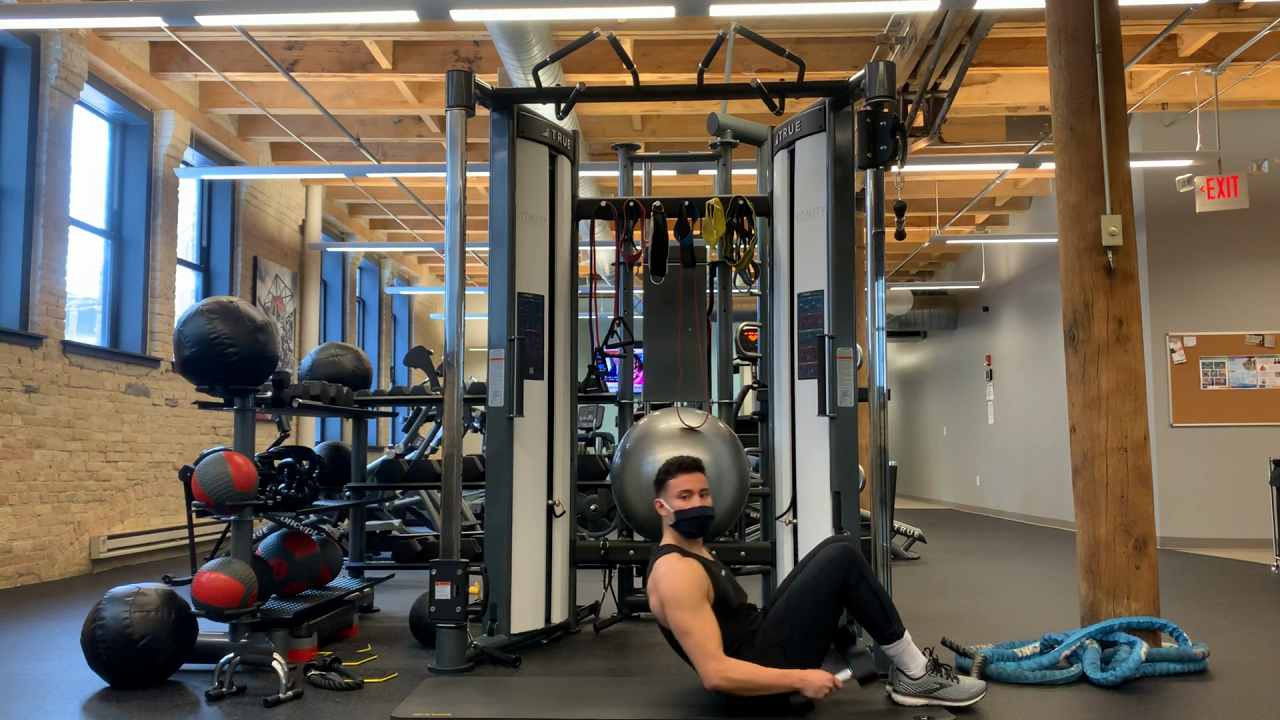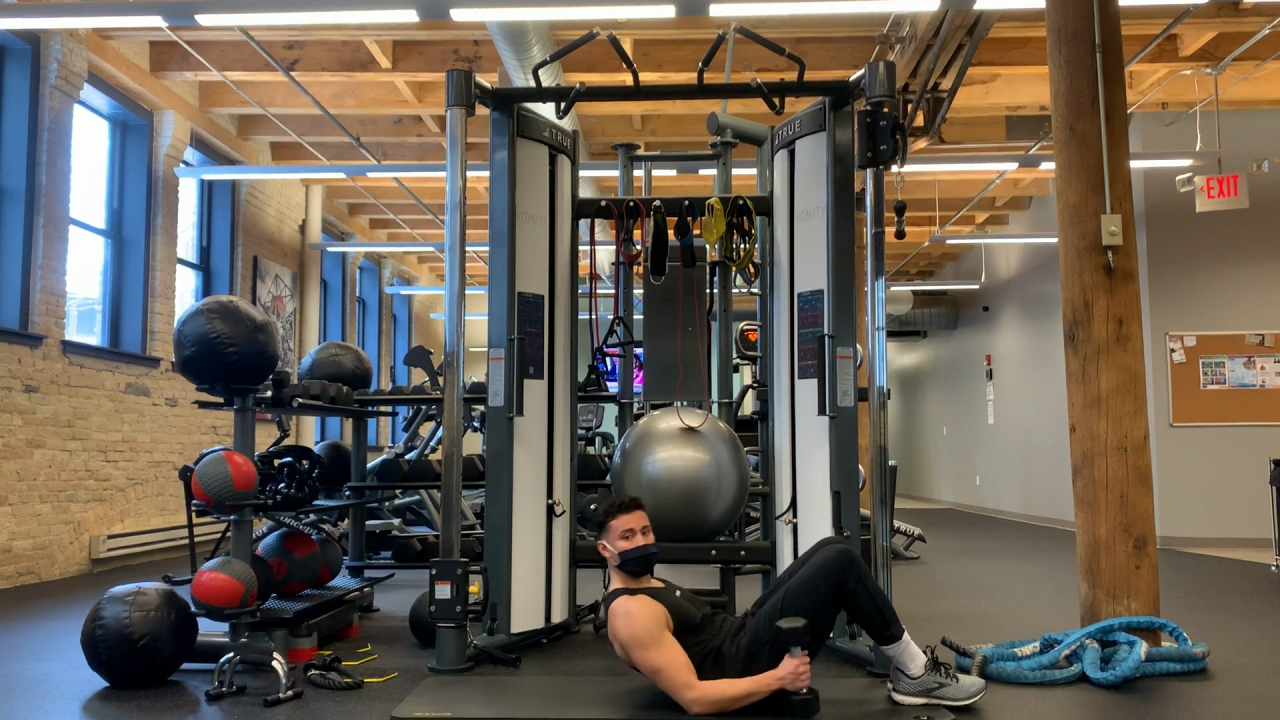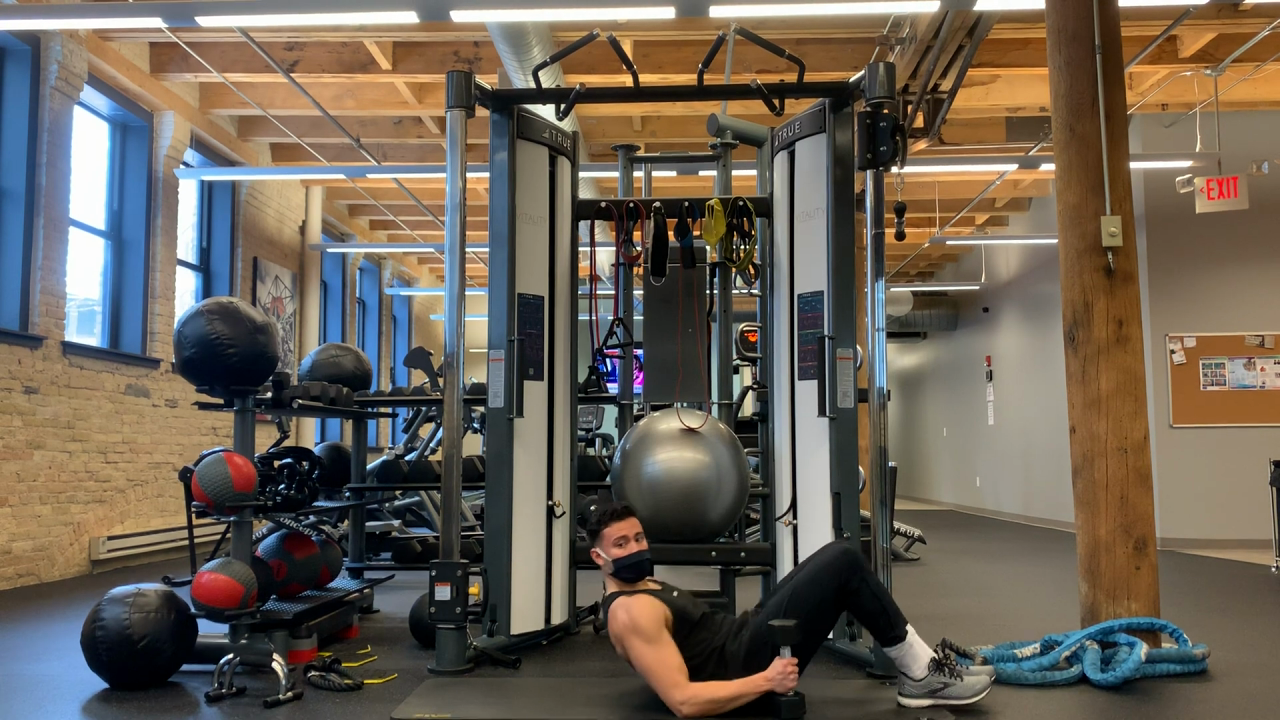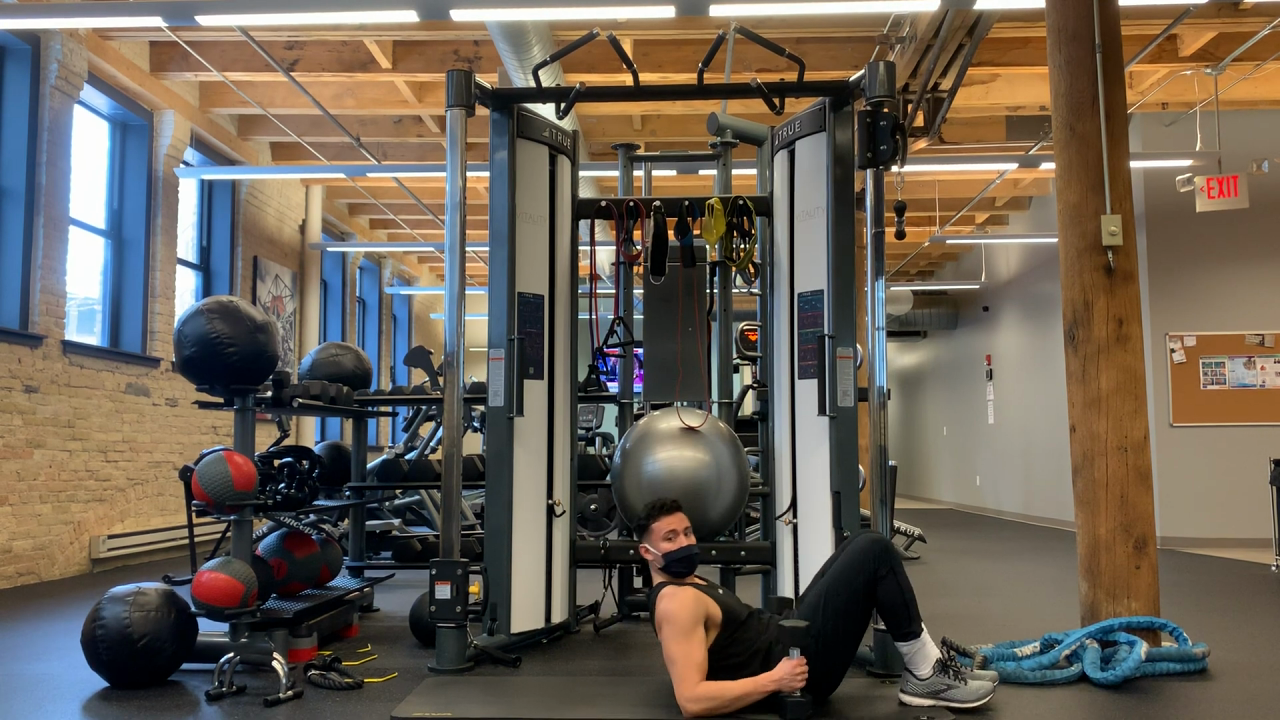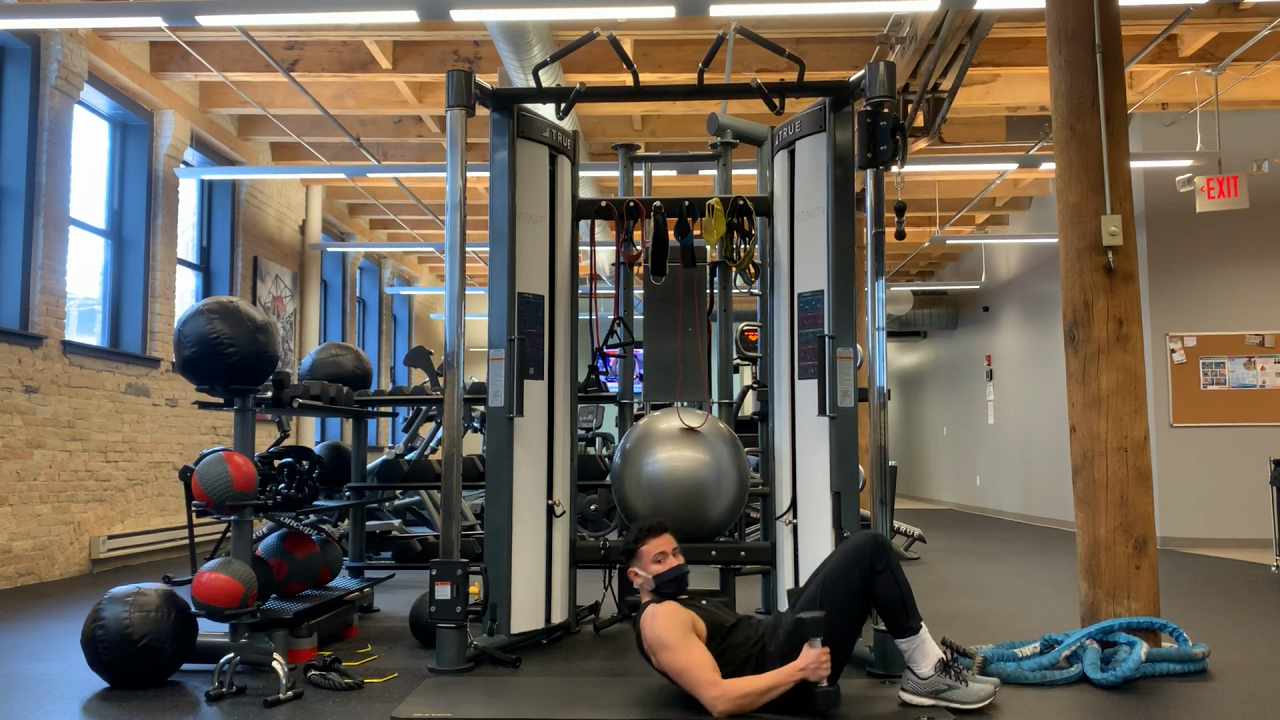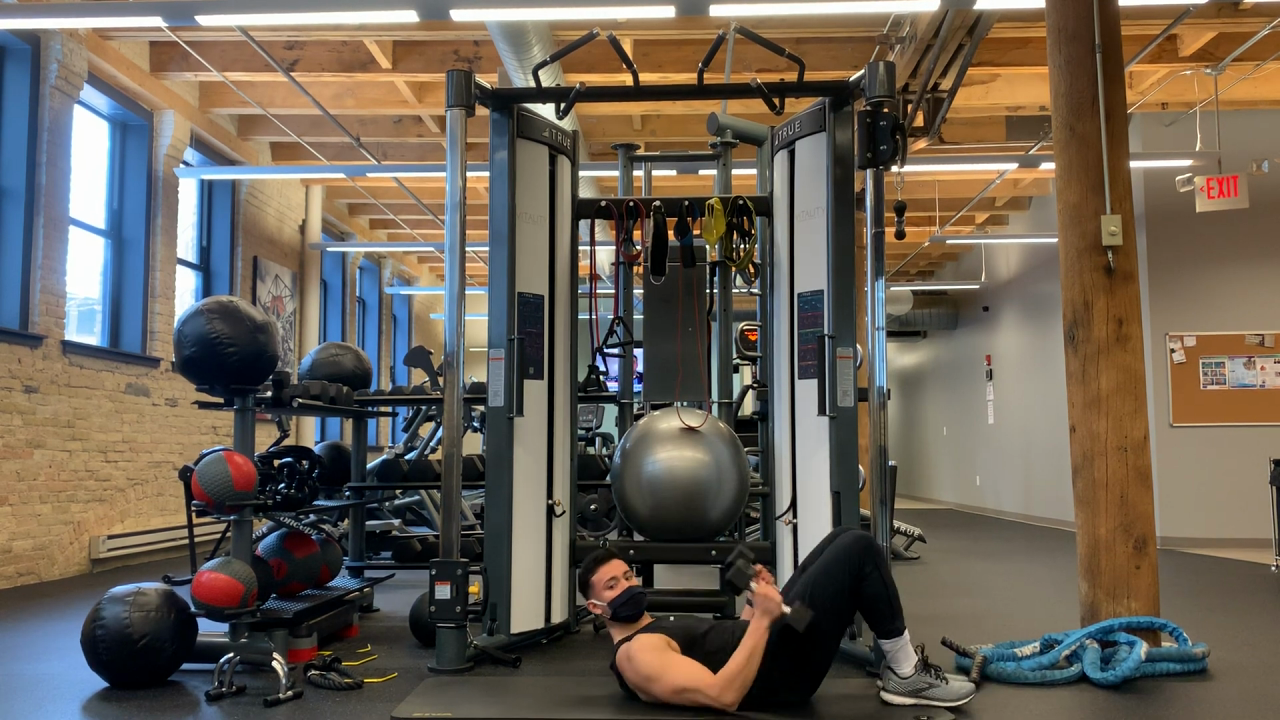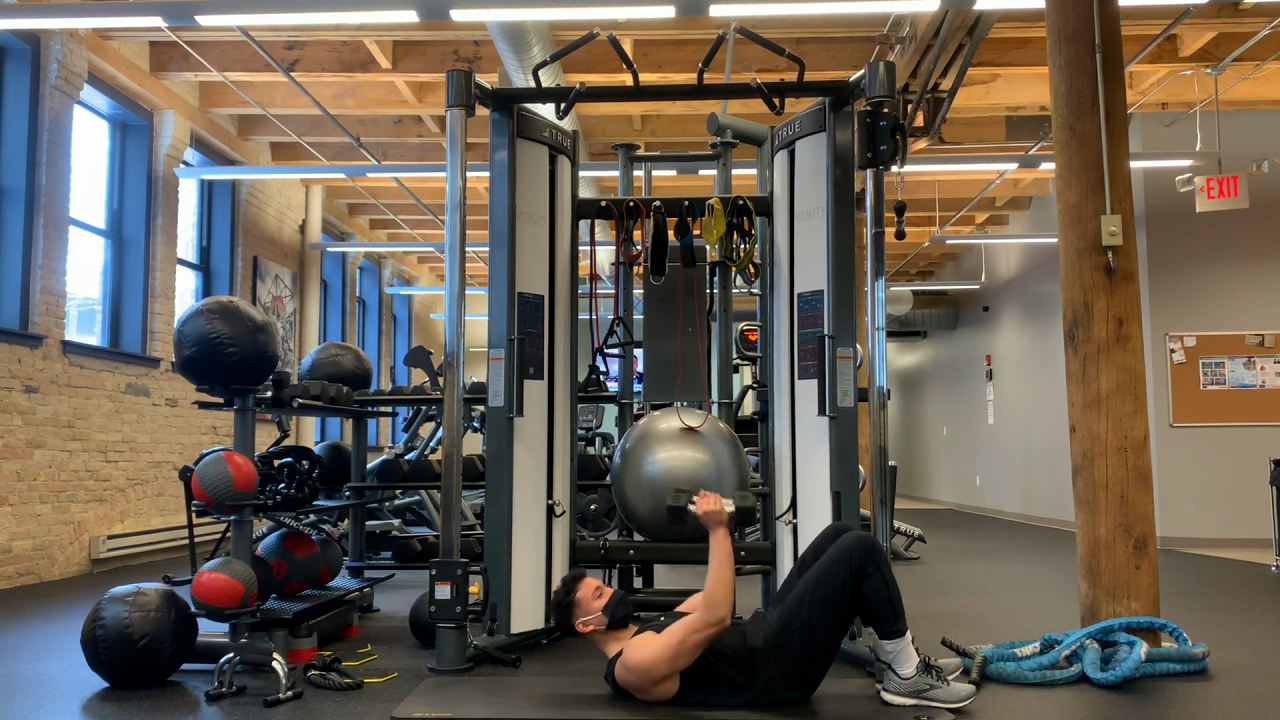
dt=0.4s
person 1, frame 1
left shoulder: (694, 552)
right shoulder: (674, 573)
right elbow: (714, 674)
right wrist: (800, 678)
left hip: (763, 644)
right hip: (768, 665)
left knee: (838, 549)
right knee: (843, 560)
left ankle: (910, 667)
right ankle: (915, 675)
person 1, frame 2
left shoulder: (646, 583)
right shoulder: (629, 615)
right elbow: (695, 699)
right wrist: (778, 677)
right hip: (757, 658)
left knee: (833, 551)
right knee: (840, 563)
left ankle: (911, 662)
right ankle: (916, 675)
person 1, frame 3
left shoulder: (643, 588)
right shoulder: (631, 613)
right wrist: (766, 681)
left hip: (748, 634)
right hip: (757, 658)
left knee: (840, 558)
right knee: (846, 563)
left ankle: (921, 660)
right ankle: (920, 676)
person 1, frame 4
left shoulder: (684, 585)
right shoulder: (677, 603)
right wrist: (774, 679)
right hip: (799, 664)
left knee: (864, 546)
right knee: (875, 551)
left ankle: (927, 664)
right ankle: (926, 677)
person 1, frame 5
left shoulder: (676, 605)
right shoulder: (660, 622)
right wrist: (799, 669)
left hip: (786, 640)
right hip: (792, 671)
left knee: (864, 547)
right knee: (870, 549)
left ankle: (928, 661)
right ankle: (925, 675)
person 1, frame 6
left shoulder: (653, 632)
right shoulder: (635, 656)
right elbow: (726, 696)
left wrist: (759, 613)
right wrist: (763, 617)
left hip: (771, 645)
right hip: (782, 668)
left knee: (846, 539)
right knee: (859, 550)
left ankle: (900, 662)
right ankle: (906, 676)
person 1, frame 7
left shoulder: (645, 639)
right shoulder: (635, 666)
left elbow: (709, 603)
right elbow: (716, 616)
left wrist: (718, 526)
right wrist: (717, 528)
left hip: (767, 635)
right hip: (780, 668)
left knee: (841, 535)
right knee: (860, 550)
left ankle: (893, 658)
right ankle: (906, 674)
